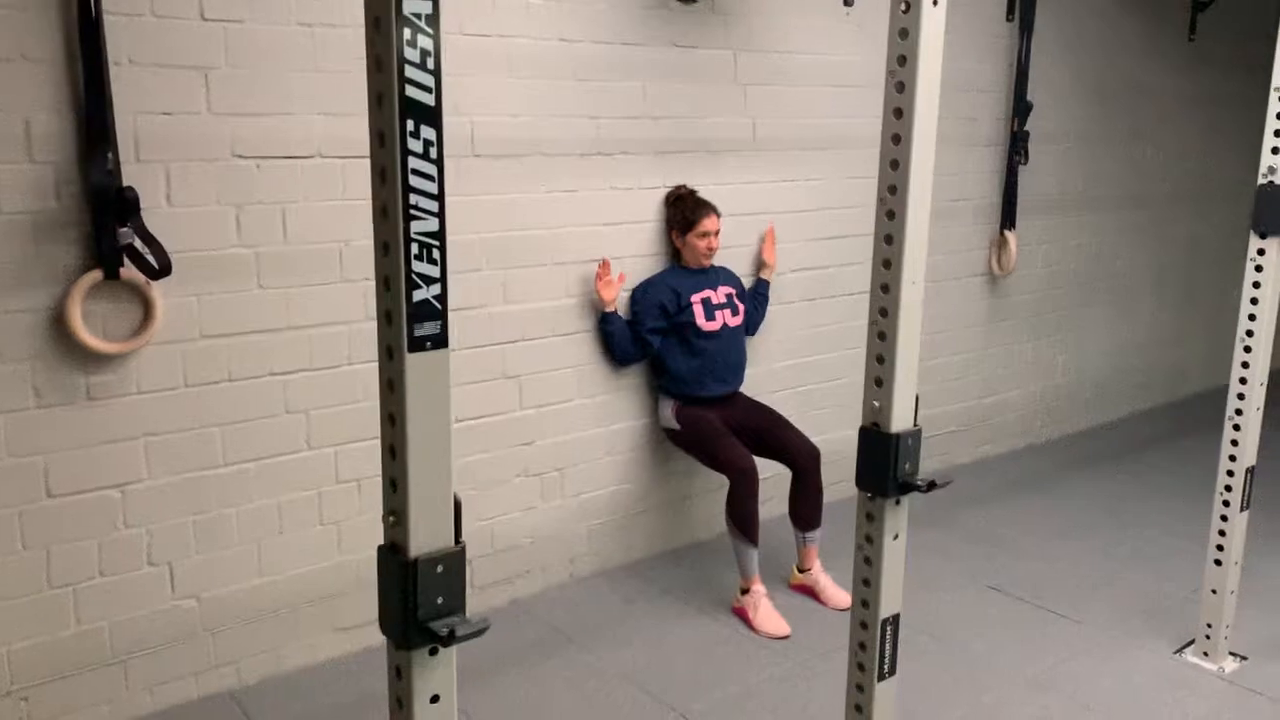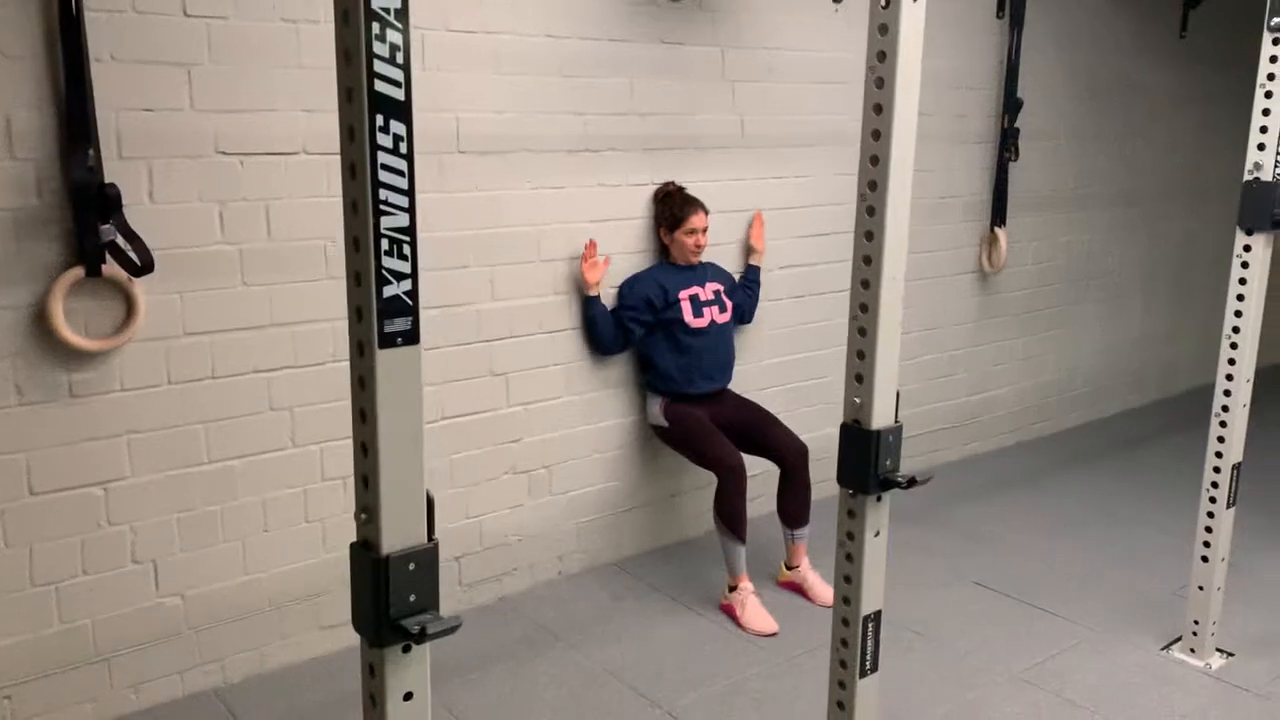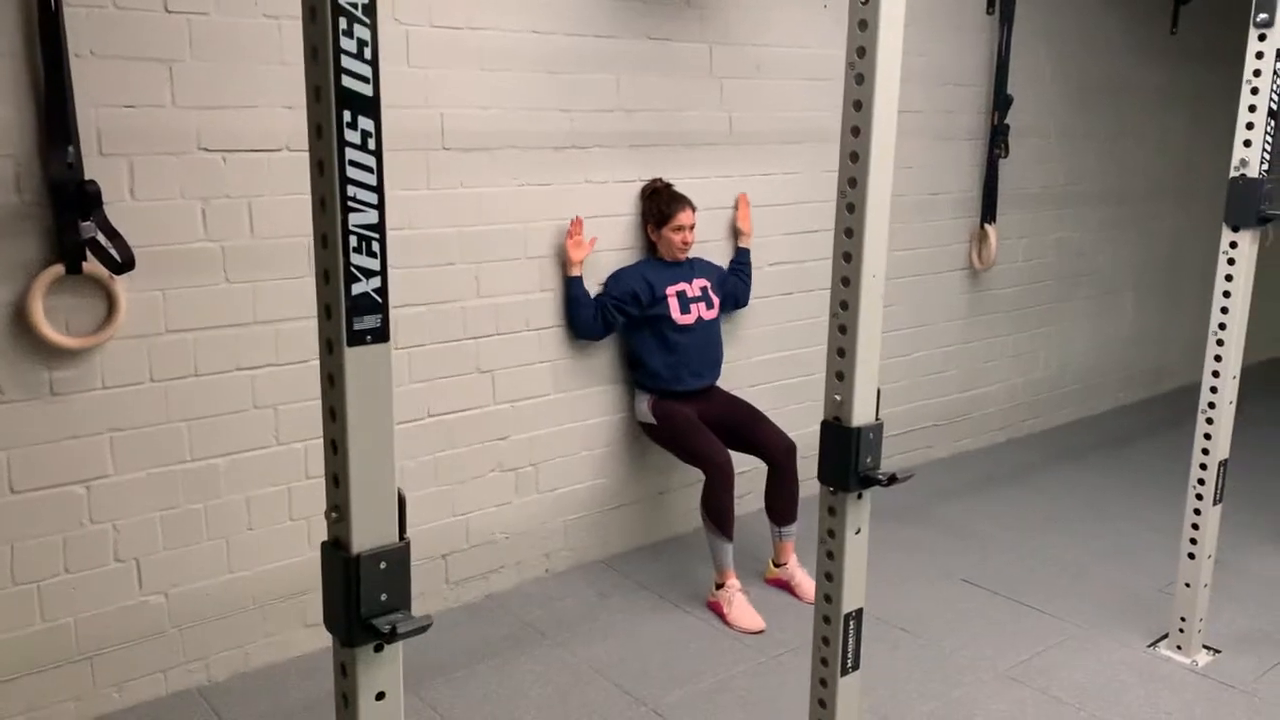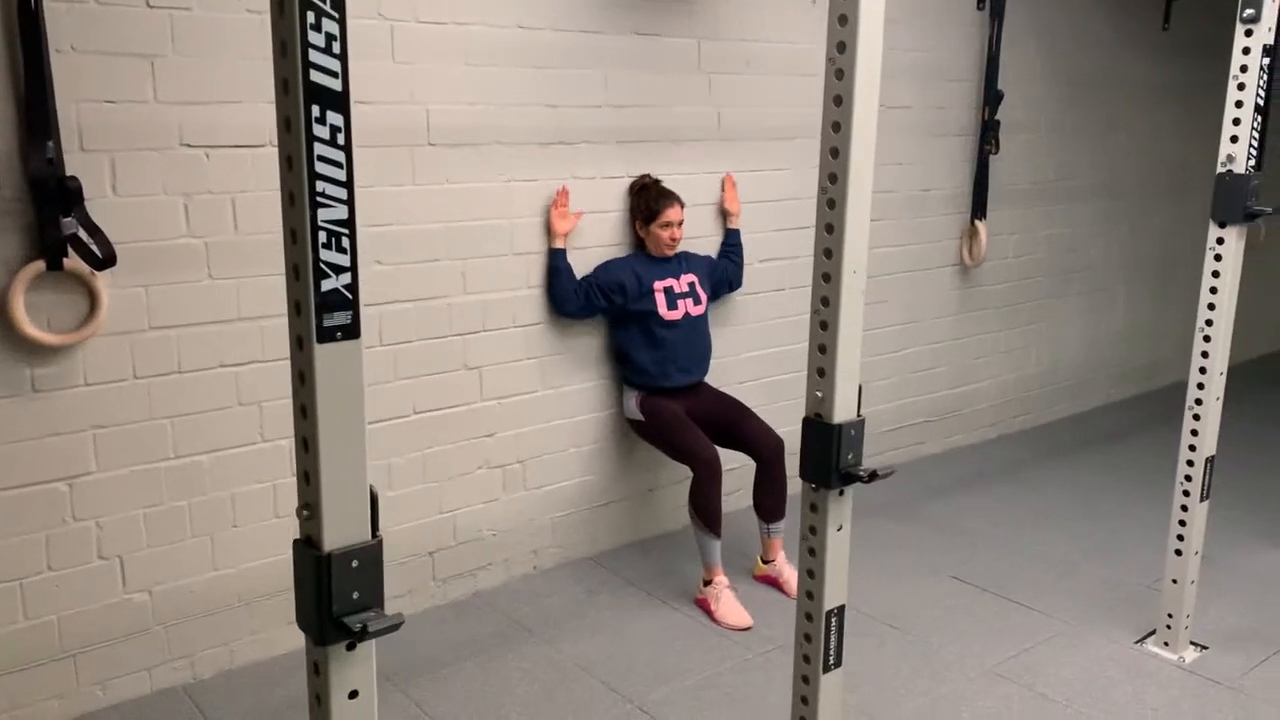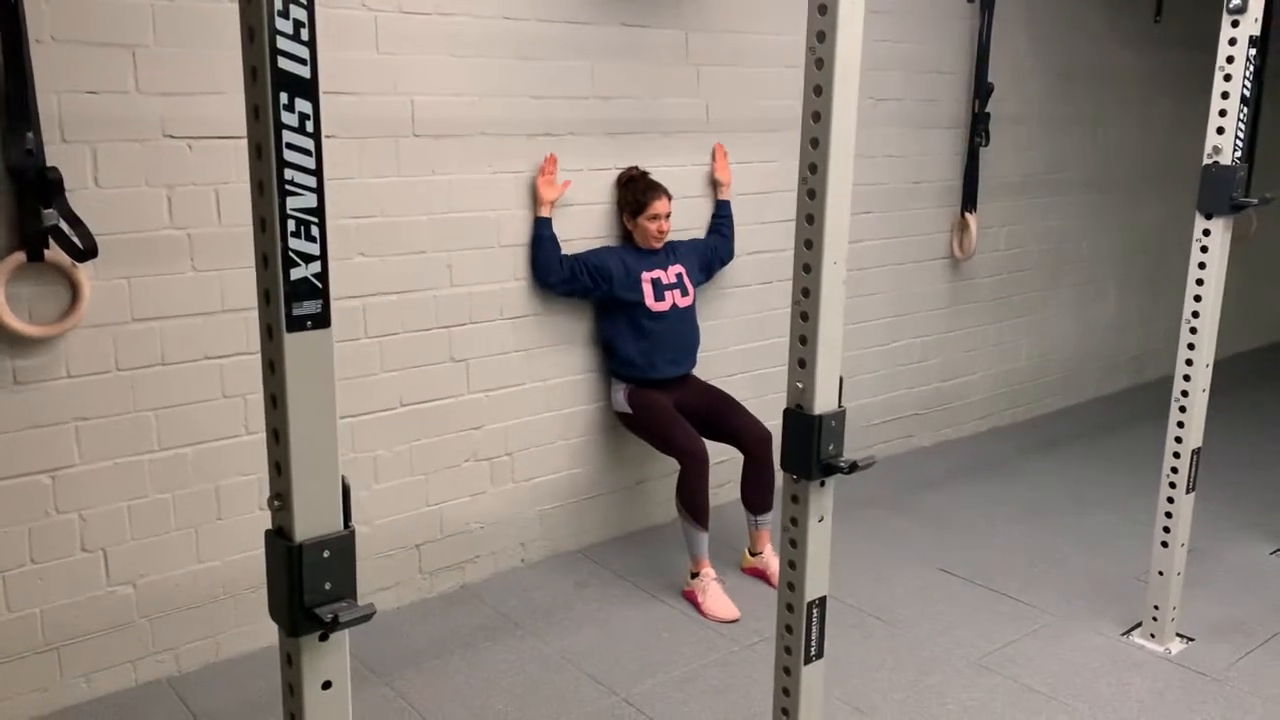
dt=0.3s
person 1, frame 1
left shoulder: (726, 279)
right shoulder: (660, 290)
left elbow: (748, 323)
right elbow: (628, 351)
left wrist: (766, 272)
right wrist: (609, 308)
left hip: (732, 400)
right hip: (686, 409)
left knee: (806, 455)
right knee: (743, 469)
left ankle: (808, 569)
right ankle: (751, 594)
person 1, frame 2
left shoulder: (716, 276)
right shoulder: (648, 286)
left elbow: (743, 312)
right elbow: (610, 341)
left wrist: (755, 257)
right wrist: (593, 292)
left hip: (721, 398)
right hip: (674, 407)
left knee: (794, 452)
right knee: (731, 467)
left ankle: (796, 566)
right ankle: (738, 591)
person 1, frame 3
left shoulder: (705, 271)
right shoulder: (635, 280)
left elbow: (738, 295)
right elbow: (588, 324)
left wrist: (743, 240)
right wrist: (574, 270)
left hip: (709, 394)
right hip: (662, 403)
left knee: (782, 449)
right knee: (718, 463)
left ankle: (784, 564)
right ankle: (725, 588)
person 1, frame 4
left shoulder: (694, 265)
right shoulder: (623, 274)
left elbow: (731, 276)
right elbow: (570, 301)
left wrist: (732, 220)
right wrist: (559, 242)
left hip: (697, 390)
right hip: (650, 399)
left knee: (770, 445)
right knee: (706, 460)
left ankle: (772, 560)
right ankle: (713, 584)
person 1, frame 5
left shoulder: (684, 255)
right shoulder: (611, 264)
left elbow: (722, 247)
right elbow: (552, 273)
left wrist: (723, 192)
right wrist: (544, 210)
left hip: (686, 383)
right hip: (638, 392)
left knee: (758, 439)
right knee: (693, 453)
left ankle: (760, 552)
right ankle: (701, 577)
